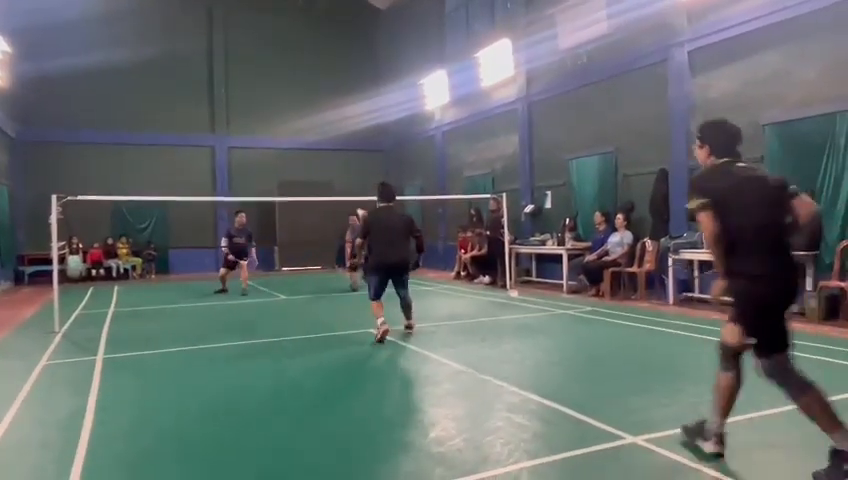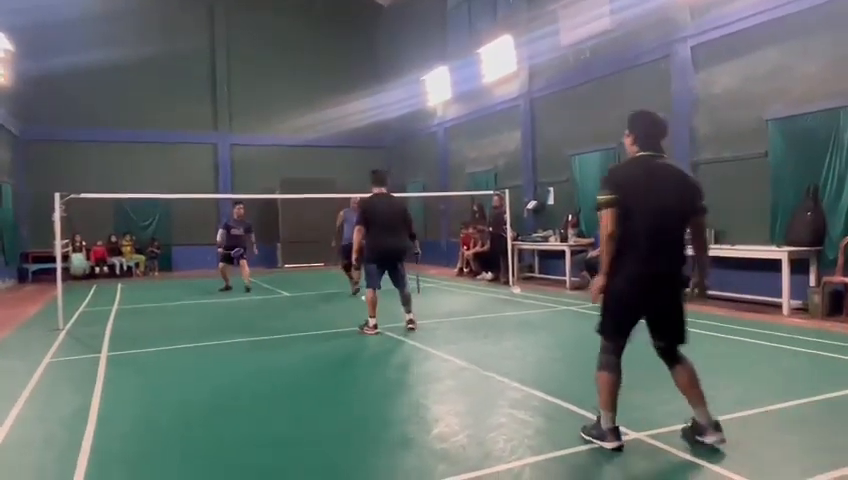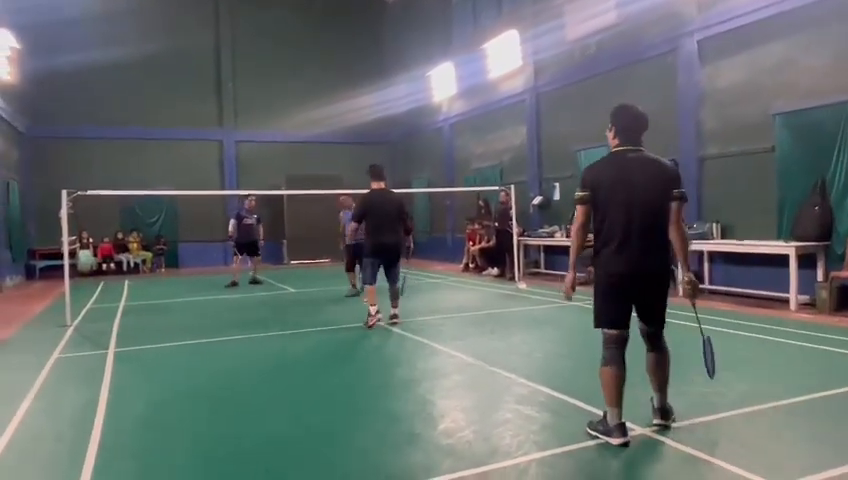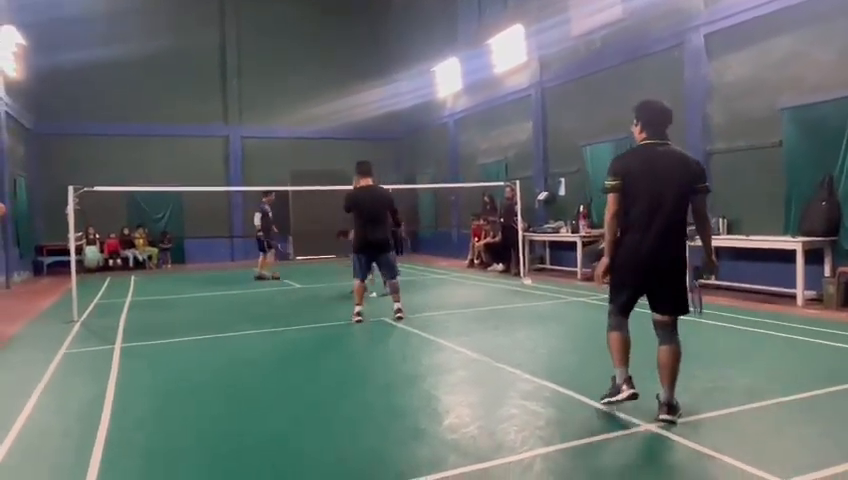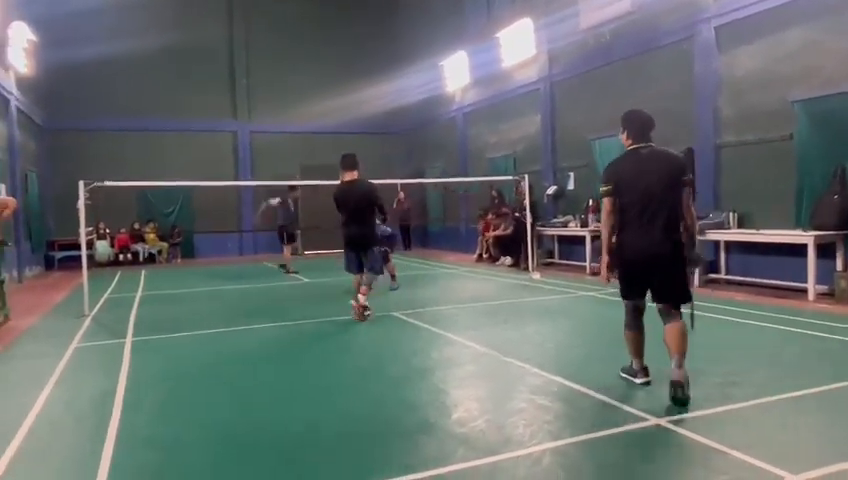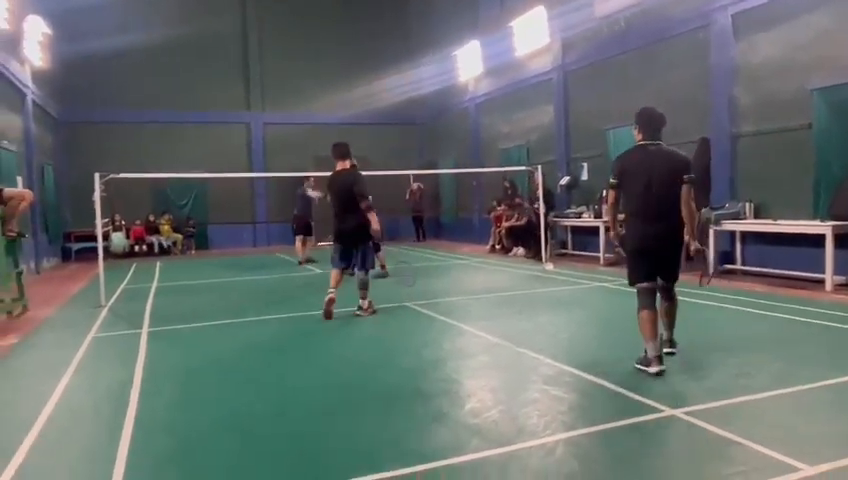
dt=0.5s
person 1, frame 1
left shoulder: (704, 182)
right shoulder: (763, 178)
left elbow: (710, 233)
right elbow: (808, 210)
left wrist: (723, 275)
right wrist: (775, 242)
left hip: (755, 282)
right hip: (782, 276)
left knee: (778, 369)
right knee: (730, 347)
right ankle: (713, 431)
person 1, frame 2
left shoulder: (619, 175)
right shoulder: (685, 180)
left elbow: (609, 230)
right elbow: (699, 234)
left wrist: (603, 273)
right wrist: (700, 273)
left hip: (628, 277)
right hip: (669, 278)
left knee: (611, 350)
right knee: (670, 351)
left ankle: (607, 428)
right ankle: (706, 424)
person 1, frame 3
left shoulder: (594, 172)
right shoulder: (666, 171)
left elbow: (580, 226)
right elbow: (674, 225)
left wrist: (572, 269)
right wrist: (685, 269)
left hip: (612, 270)
right hip: (655, 270)
left knee: (613, 343)
right knee: (654, 337)
left ankle: (614, 424)
right ankle: (661, 406)
person 1, frame 4
left shoulder: (623, 163)
right shoulder: (691, 165)
left elbow: (613, 214)
right elbow: (701, 215)
left wrist: (607, 255)
right wrist: (708, 253)
left hip: (630, 257)
right hip: (671, 259)
left knee: (617, 315)
right knee: (667, 328)
left ankle: (622, 381)
right ankle: (667, 402)
person 1, frame 5
left shoulder: (614, 169)
right shoulder: (675, 161)
left elbow: (609, 214)
right elbow: (686, 208)
left wrist: (606, 255)
left hip: (630, 251)
right hip: (667, 249)
left knee: (633, 309)
right knee: (671, 311)
left ankle: (638, 368)
right ankle: (677, 370)
person 1, frame 6
left shoulder: (623, 161)
right shoulder: (680, 160)
left elbow: (612, 202)
right elbow: (686, 203)
left wrist: (613, 229)
right wrist: (692, 238)
left hip: (638, 237)
right hip: (670, 237)
left knee: (645, 294)
right knee: (667, 289)
left ankle: (653, 356)
right ankle: (667, 339)
person 2, frame 1
left shoulder: (371, 217)
right shoulder: (404, 217)
left elbow: (359, 243)
right elbow: (419, 239)
left wrist: (360, 257)
right wrist: (417, 258)
left hip: (378, 264)
right hip: (401, 263)
left knee: (375, 298)
right knee: (403, 294)
left ankle: (381, 322)
right ankle: (409, 323)
person 2, frame 2
left shoulder: (366, 203)
right shoulder: (399, 203)
left elbow: (359, 229)
right elbow: (409, 228)
left wrist: (355, 252)
right wrist: (416, 246)
left hip: (375, 252)
right hip: (397, 251)
left knee: (371, 287)
right knee: (402, 286)
left ankle: (372, 323)
right ankle: (410, 318)
person 2, frame 3
left shoulder: (366, 199)
right shoulder: (397, 198)
left elbow: (355, 224)
right elbow: (406, 223)
left wrist: (350, 236)
right wrist: (409, 241)
left hip: (373, 247)
right hip: (394, 246)
left knee: (369, 282)
right knee: (393, 281)
left ankle: (374, 311)
right ankle: (394, 313)
person 2, frame 4
left shoulder: (353, 195)
right shoulder: (384, 193)
left elbow: (347, 209)
right elbow: (395, 216)
right wrist: (400, 230)
left hip: (362, 243)
right hip: (382, 242)
left knee: (359, 278)
right knee: (391, 276)
left ankle: (357, 311)
right ankle: (398, 308)
person 2, frame 5
left shoulder: (338, 191)
right shoulder: (368, 187)
right elbow: (380, 208)
right wrist: (383, 217)
left hip: (350, 237)
right hip: (367, 236)
left knee: (358, 272)
right knee: (372, 270)
left ankle: (363, 305)
right ankle: (361, 299)
person 2, frame 6
left shoulder: (332, 180)
right shoulder: (355, 176)
right elbow: (363, 200)
right wrist: (374, 221)
left hip: (340, 229)
right hip: (358, 229)
left knee: (338, 265)
right knee: (362, 267)
left ankle: (331, 293)
right ankle: (363, 304)
